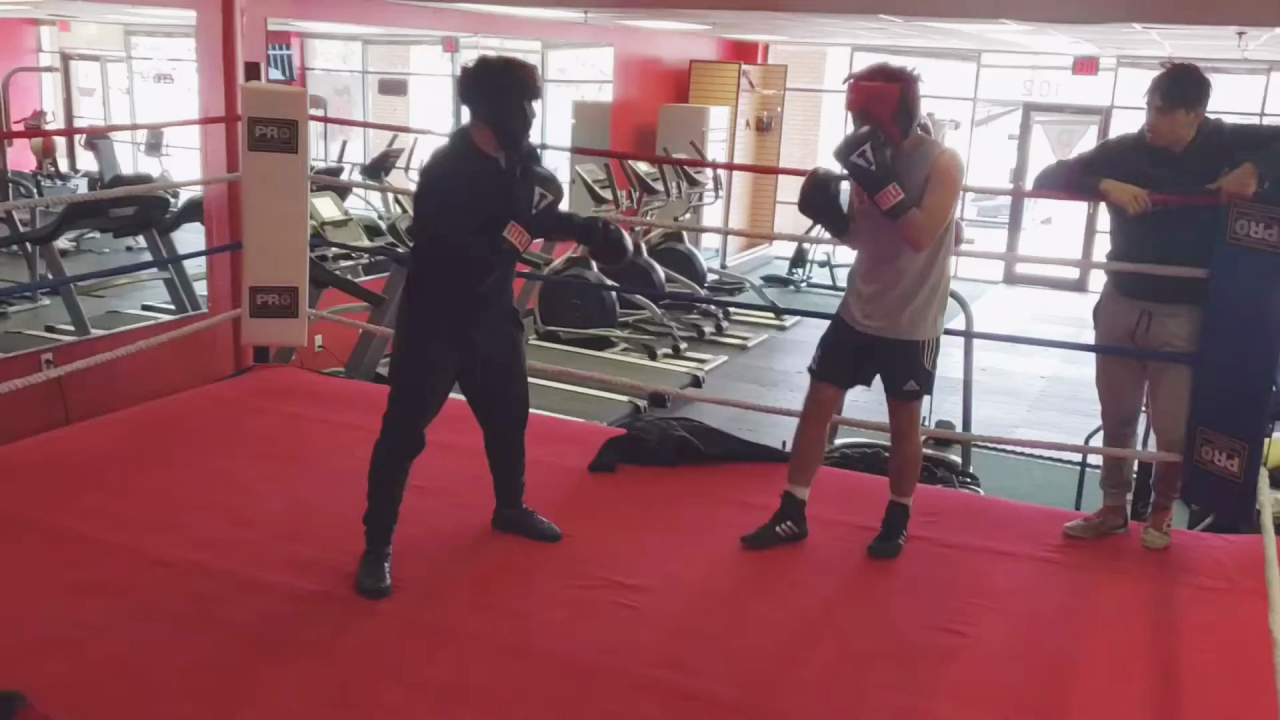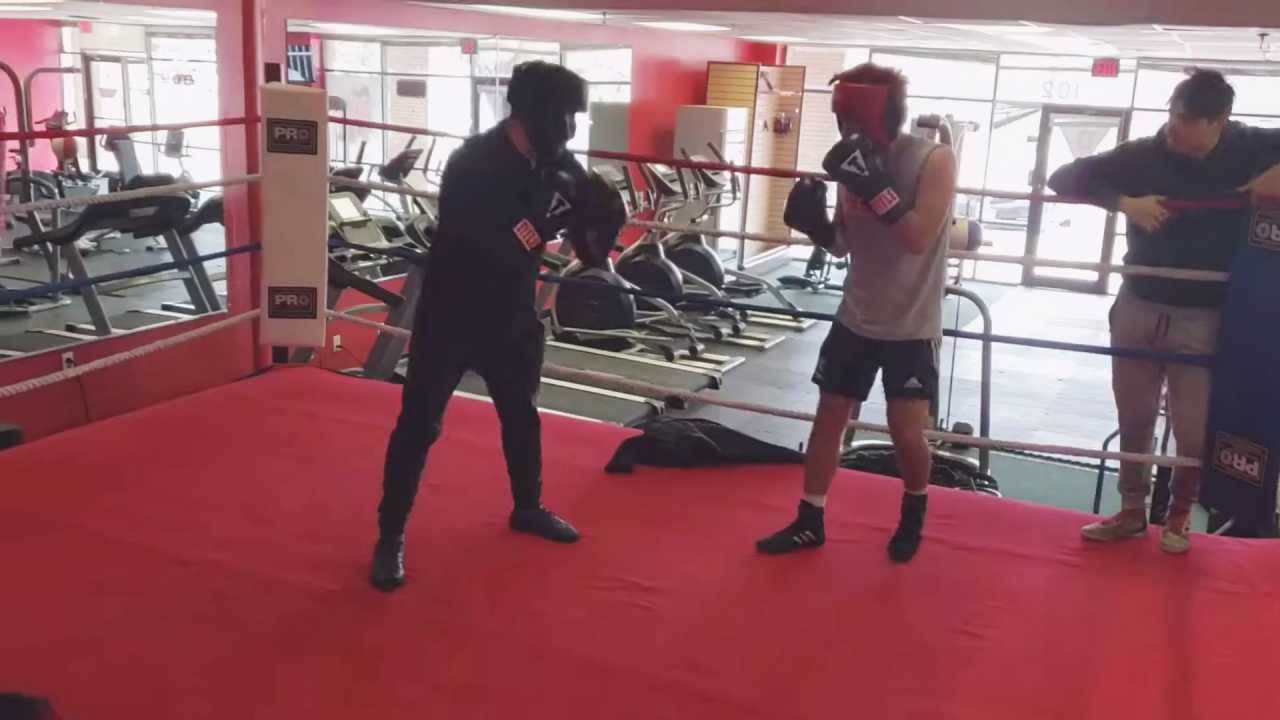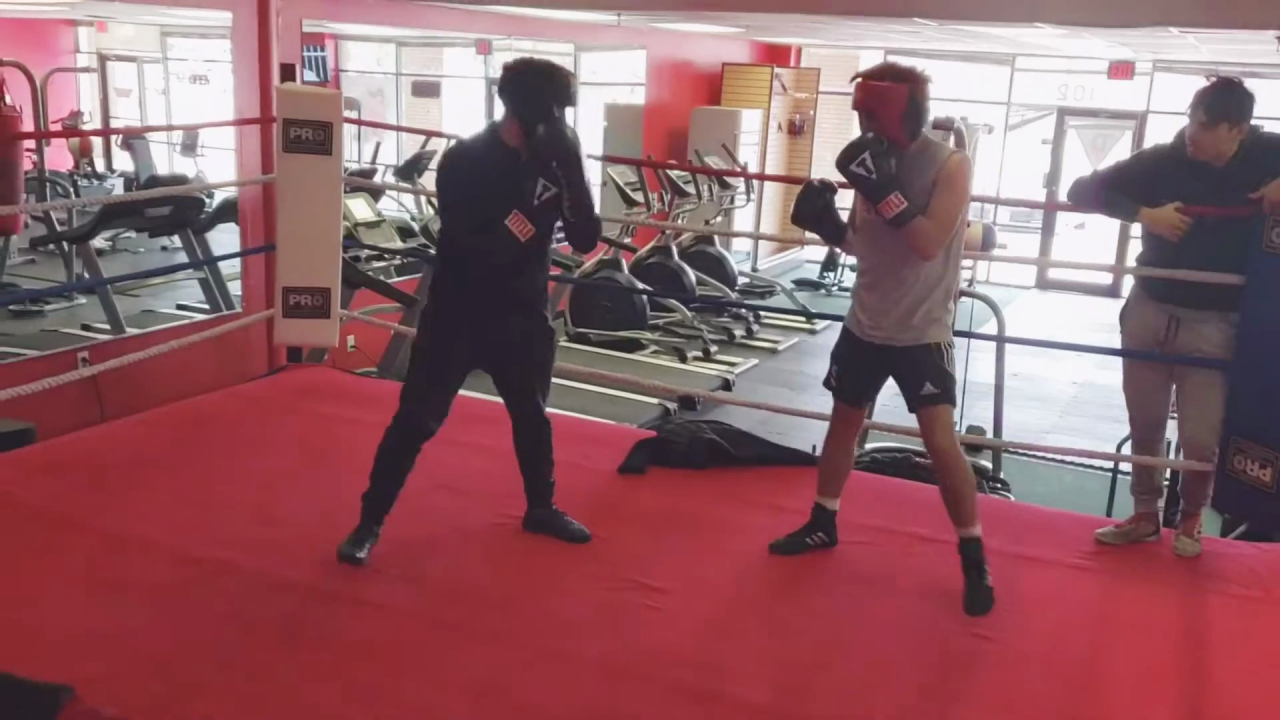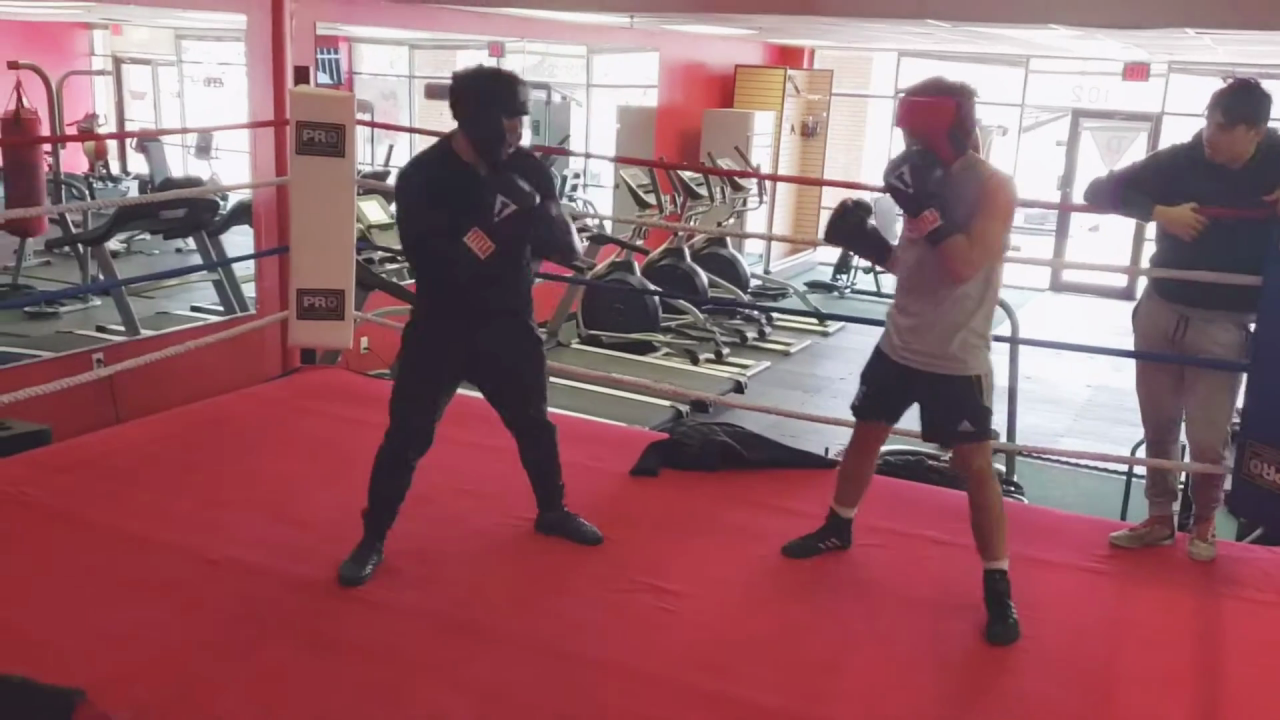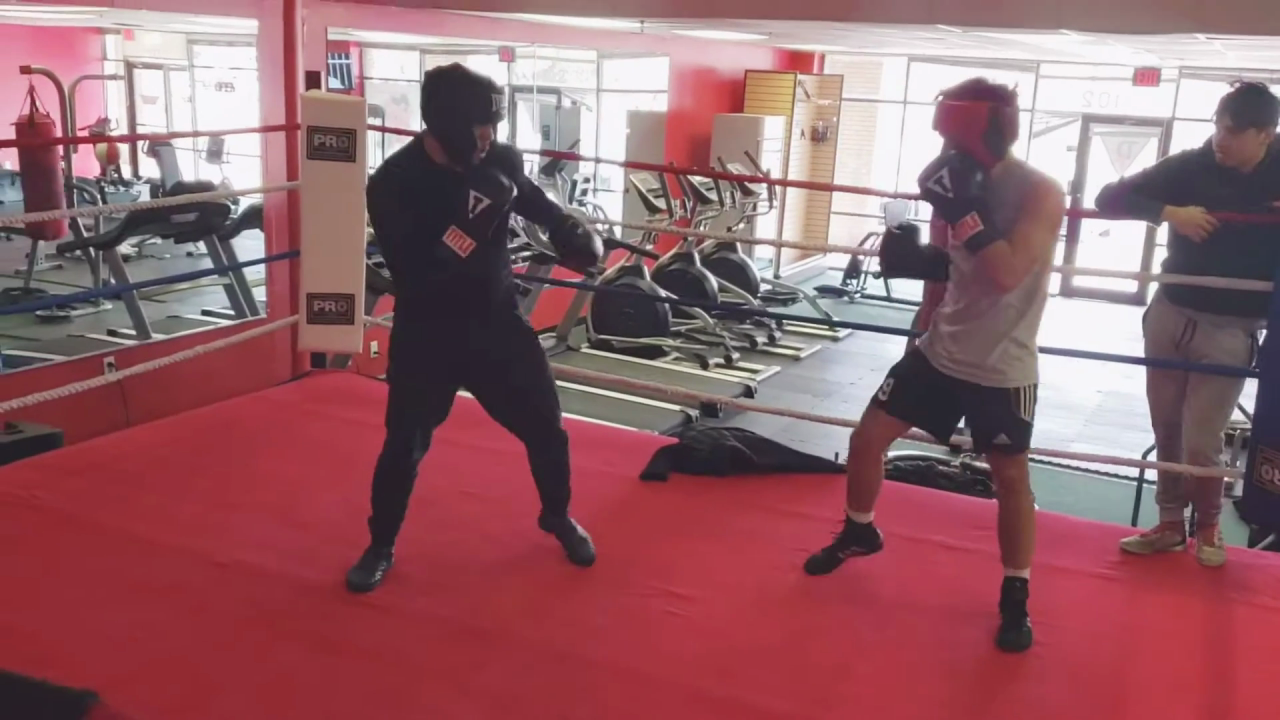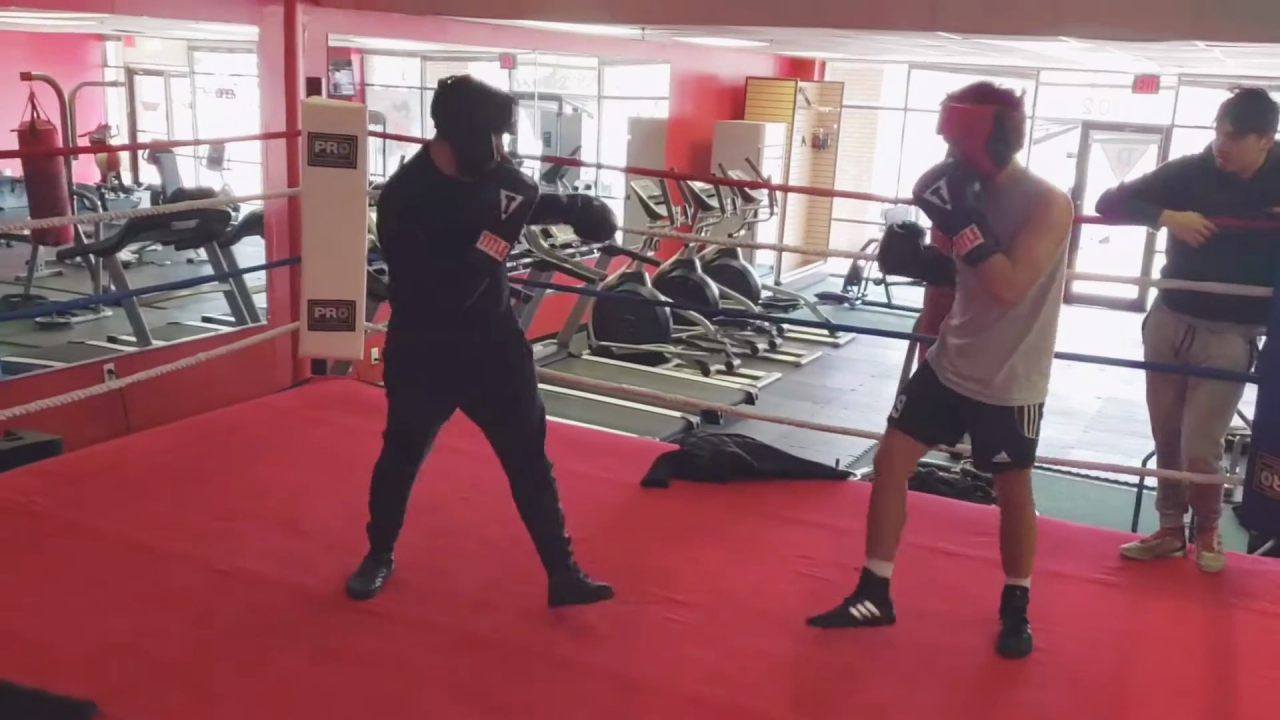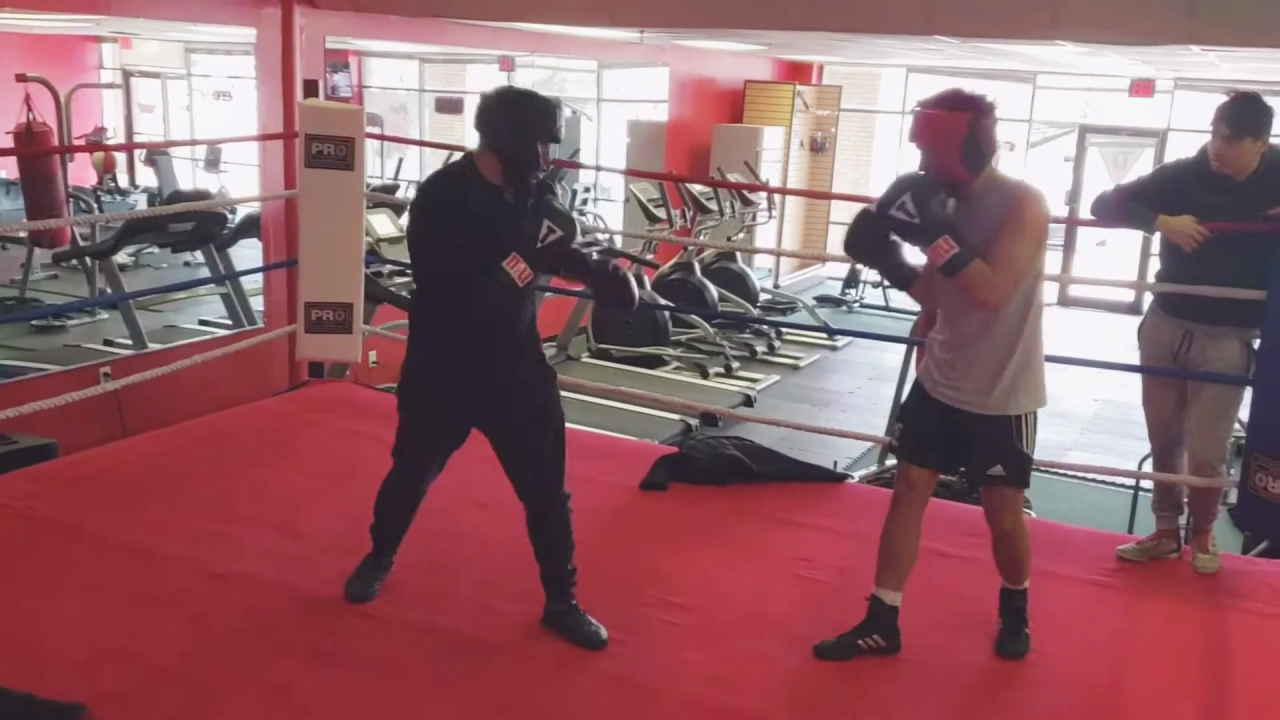
dt=0.2s
person 1, frame 1
left shoulder: (941, 162)
right shoulder: (869, 160)
left elbow: (921, 235)
left wrist: (880, 182)
right wrist: (827, 209)
left hip: (911, 324)
right hip: (858, 313)
left knee: (904, 426)
right knee: (818, 405)
left ankle: (898, 516)
right ankle: (792, 513)
person 1, frame 2
left shoulder: (934, 160)
right shoulder: (855, 165)
left elbow: (919, 238)
left wrist: (874, 186)
right wrist: (814, 221)
left hip: (912, 326)
right hip: (856, 319)
left knee: (908, 433)
right knee: (830, 416)
left ankle: (914, 505)
right ankle: (809, 520)
person 1, frame 3
left shoulder: (949, 166)
right shoulder: (877, 164)
left elbow: (928, 243)
left wrist: (884, 189)
right wrist: (826, 221)
left hip: (922, 331)
right hip: (865, 324)
left knee: (941, 441)
right knee: (844, 422)
left ankle: (974, 559)
right ankle: (822, 523)
person 1, frame 4
left shoulder: (993, 187)
right shoulder: (928, 183)
left elbow: (965, 266)
left wrist: (922, 205)
right wrist: (867, 240)
left hip: (958, 357)
right hip: (900, 344)
left knee: (976, 469)
right knee: (864, 439)
left ankle: (999, 591)
right ankle: (838, 526)
person 1, frame 5
left shoulder: (1041, 194)
right shoulder: (972, 188)
left elbow: (1007, 273)
left wrist: (961, 212)
right wrist: (921, 259)
left hip: (1000, 367)
right hip: (939, 350)
left knee: (1011, 479)
right knee: (867, 439)
left ankle: (1015, 598)
right ankle: (859, 535)
person 1, frame 6
left shoulder: (1048, 205)
right shoulder: (975, 196)
left elbow: (1009, 286)
left wrist: (959, 223)
right wrist: (921, 259)
left hip: (1008, 381)
right hip: (948, 365)
left knee: (1014, 494)
right knee: (890, 467)
left ankle: (1016, 605)
right ankle: (874, 595)
person 1, frame 7
left shoulder: (1022, 204)
right shoulder: (945, 205)
left elbow: (991, 291)
left wrist: (931, 233)
right wrist: (885, 256)
left hip: (1002, 393)
right hip: (940, 383)
left knee: (1004, 514)
right knee: (908, 493)
left ankle: (1015, 605)
right ankle: (881, 623)
person 2, frame 1
left shoulder: (517, 158)
right shoulder: (447, 171)
left elbow: (544, 219)
right elbow: (471, 266)
left wrist: (587, 232)
right wrist: (526, 220)
left hip: (491, 313)
right hip: (434, 320)
left knee: (508, 414)
right knee: (404, 433)
left ankle: (510, 507)
right ankle: (377, 547)
person 2, frame 2
left shoulder: (559, 167)
right shoulder: (472, 164)
left elbow: (591, 245)
right elbow: (474, 255)
left wrist: (603, 214)
right wrist: (538, 221)
left hip: (511, 312)
right hip: (451, 310)
left knee: (521, 412)
right knee: (420, 421)
left ankle: (528, 509)
right ankle: (390, 537)
person 2, frame 3
left shoulder: (555, 159)
right shoulder: (465, 162)
left elbow: (586, 241)
right elbow: (472, 251)
left wrist: (574, 179)
right wrist: (533, 207)
left hip: (523, 314)
right hip: (458, 313)
left knee: (532, 415)
right knee: (417, 418)
left ankle: (541, 509)
right ankle: (370, 523)
person 2, frame 4
left shoulder: (526, 169)
right shoulder: (421, 178)
left elbow: (559, 241)
right elbow: (431, 270)
left wrist: (560, 237)
right wrist: (492, 227)
left hip: (508, 324)
right hip: (440, 329)
left knee: (534, 423)
right knee: (406, 437)
left ankle: (553, 512)
right ankle: (372, 541)
person 2, frame 5
left shoulder: (497, 161)
right shoulder: (393, 183)
left elbow: (532, 201)
right elbow: (414, 277)
left wrist: (565, 226)
right wrist: (470, 224)
left hip: (497, 325)
right hip: (428, 336)
left knee: (544, 426)
right knee: (405, 444)
left ankle: (559, 518)
right ankle: (381, 547)
person 2, frame 6
left shoulder: (490, 173)
right shoulder: (405, 198)
left elbow: (529, 200)
right elbow: (445, 293)
left wrist: (570, 207)
right wrist: (500, 229)
left hip: (493, 343)
right hip: (423, 350)
left knee: (528, 456)
right knee: (402, 454)
left ankle: (562, 573)
right ankle: (379, 555)
person 2, frame 7
left shoulder: (532, 192)
right shoulder: (440, 199)
left elbow: (552, 256)
right elbow: (454, 302)
left wrist: (595, 272)
right wrist: (527, 256)
left hip: (517, 363)
right hip: (443, 366)
left knee: (546, 486)
right knee: (412, 470)
left ankle: (561, 602)
right ankle: (379, 557)
person 3, frame 1
left shoulder: (1230, 145)
right shoulder: (1124, 151)
right elbow: (1049, 179)
right wrist: (1105, 185)
left hip: (1185, 313)
right hip: (1121, 304)
left knee: (1175, 429)
right knee: (1116, 417)
left ankle: (1161, 511)
right ankle: (1113, 507)
person 3, frame 2
right shoulder: (1144, 154)
right elbow: (1064, 178)
right wrist: (1124, 202)
left hip: (1203, 318)
right hip: (1138, 308)
left knee: (1194, 433)
right knee: (1133, 422)
left ankle: (1179, 514)
right ankle: (1132, 511)
person 3, frame 3
right shoulder: (1162, 160)
right elbow: (1083, 190)
right wrist: (1144, 214)
left hip: (1213, 320)
right hip: (1149, 309)
left knee: (1201, 436)
right knee: (1145, 424)
left ankle: (1191, 518)
right ankle: (1145, 514)
person 3, frame 4
right shoulder: (1178, 160)
right elbow: (1100, 191)
right wrist: (1159, 211)
left hip: (1223, 321)
right hip: (1161, 309)
left knee: (1208, 437)
right knee: (1158, 426)
left ankle: (1204, 521)
right ankle: (1160, 517)
person 3, frame 5
right shoulder: (1190, 165)
right elbow: (1110, 197)
right wrist: (1170, 213)
left hip: (1231, 326)
right hip: (1170, 314)
left knee: (1201, 440)
right knee: (1168, 432)
left ankle: (1209, 525)
right ankle: (1171, 524)
person 3, frame 6
right shoulder: (1189, 172)
right elbow: (1110, 202)
right wrist: (1168, 217)
left hip: (1231, 333)
right hip: (1170, 320)
left knee: (1201, 446)
right knee: (1167, 437)
left ankle: (1208, 530)
right ankle: (1170, 529)
person 3, frame 7
right shoulder: (1183, 175)
right elbow: (1106, 204)
right wrist: (1162, 222)
left hip: (1228, 336)
right hip: (1166, 324)
left knee: (1207, 451)
right knee: (1164, 440)
left ankle: (1203, 532)
right ankle: (1166, 531)
